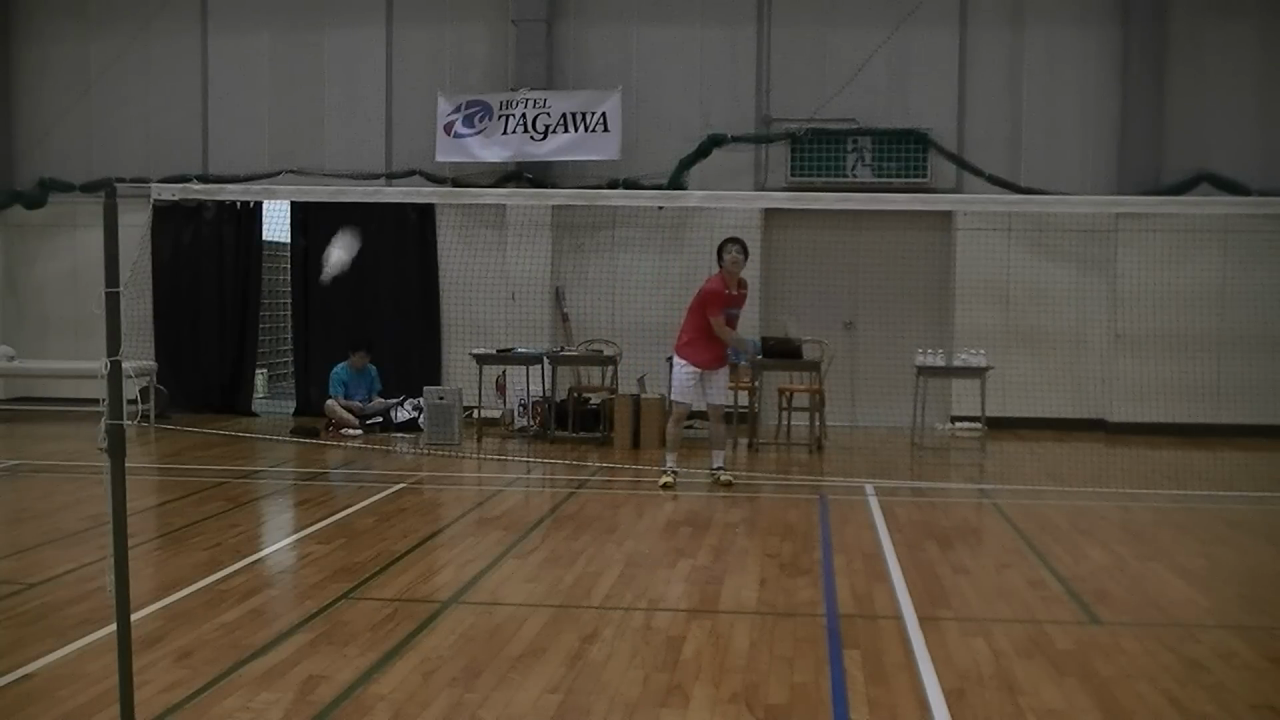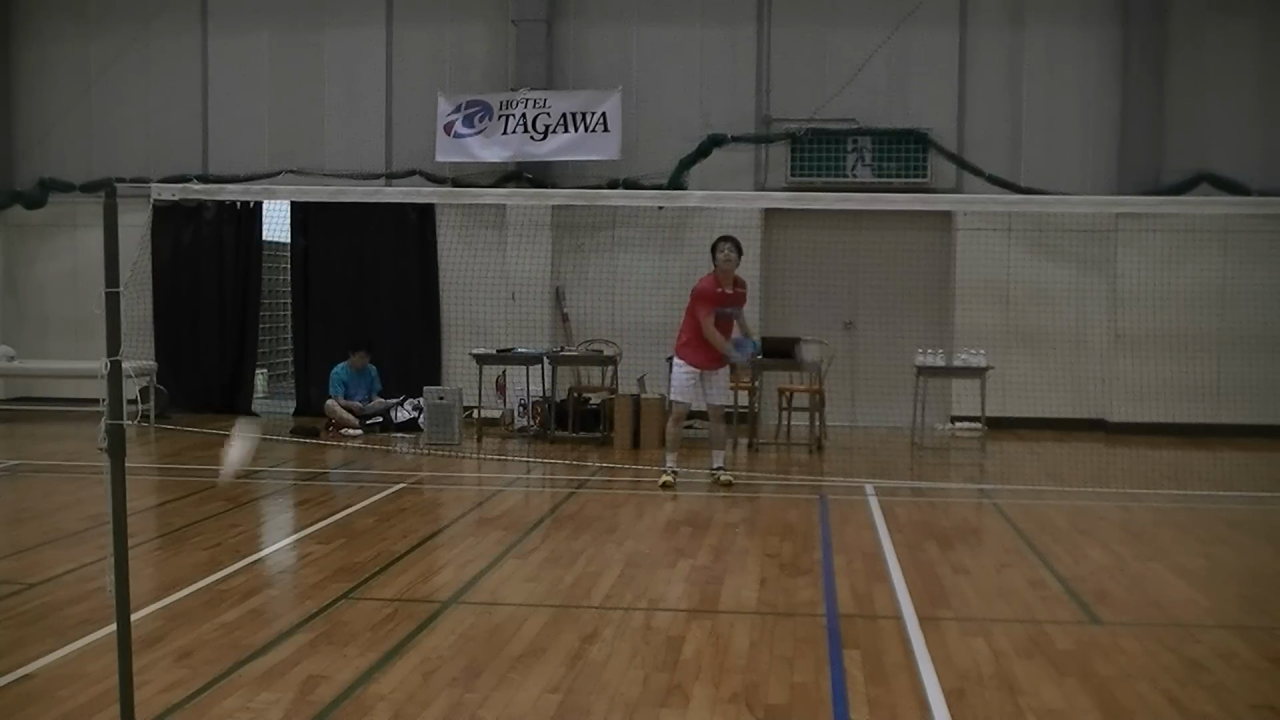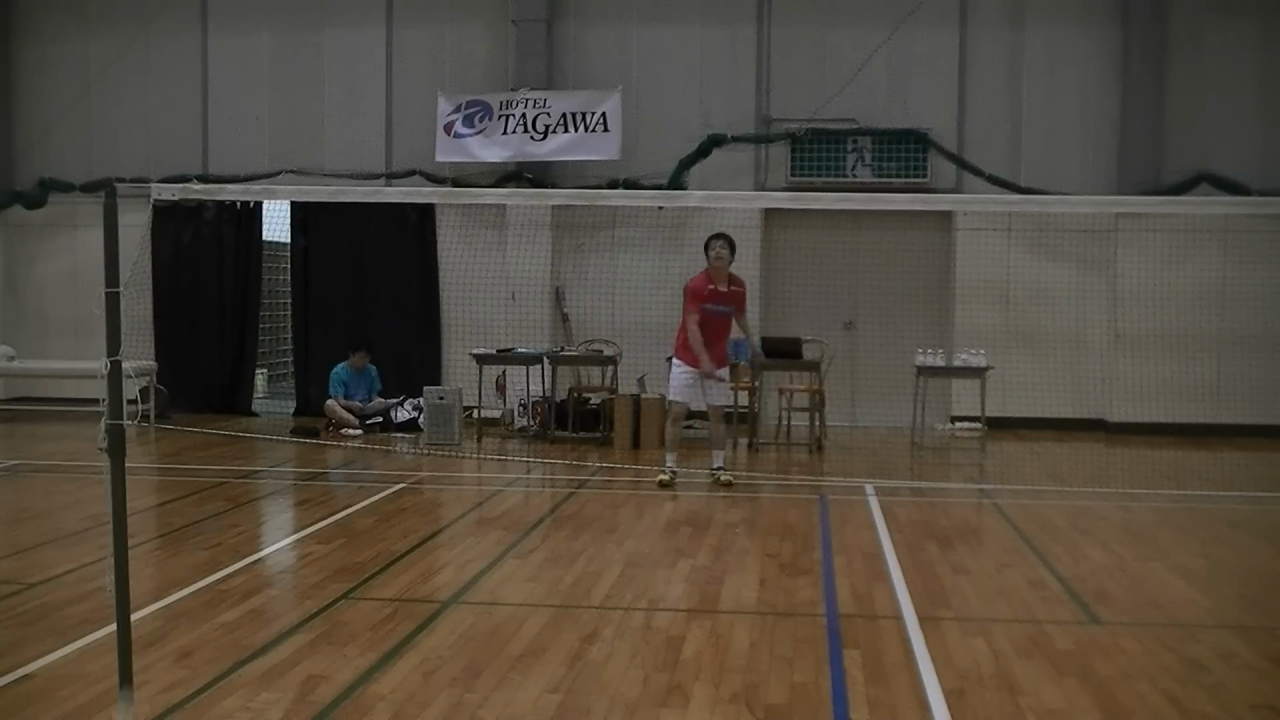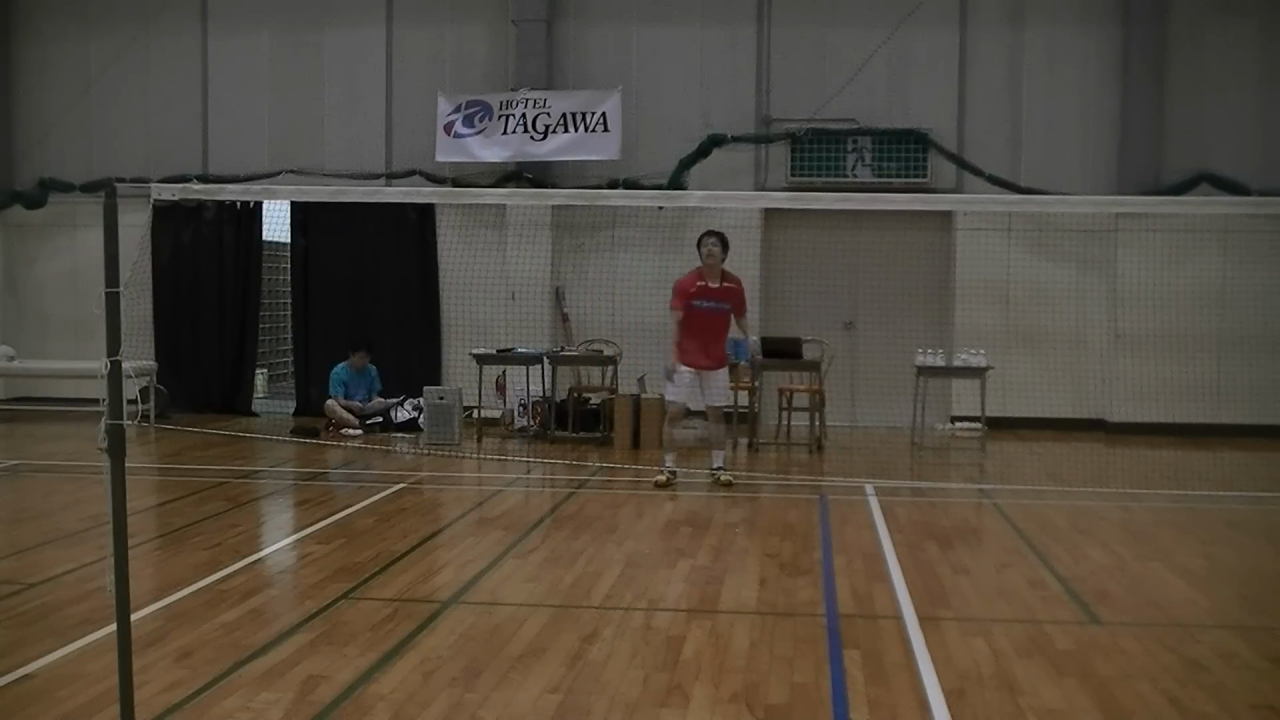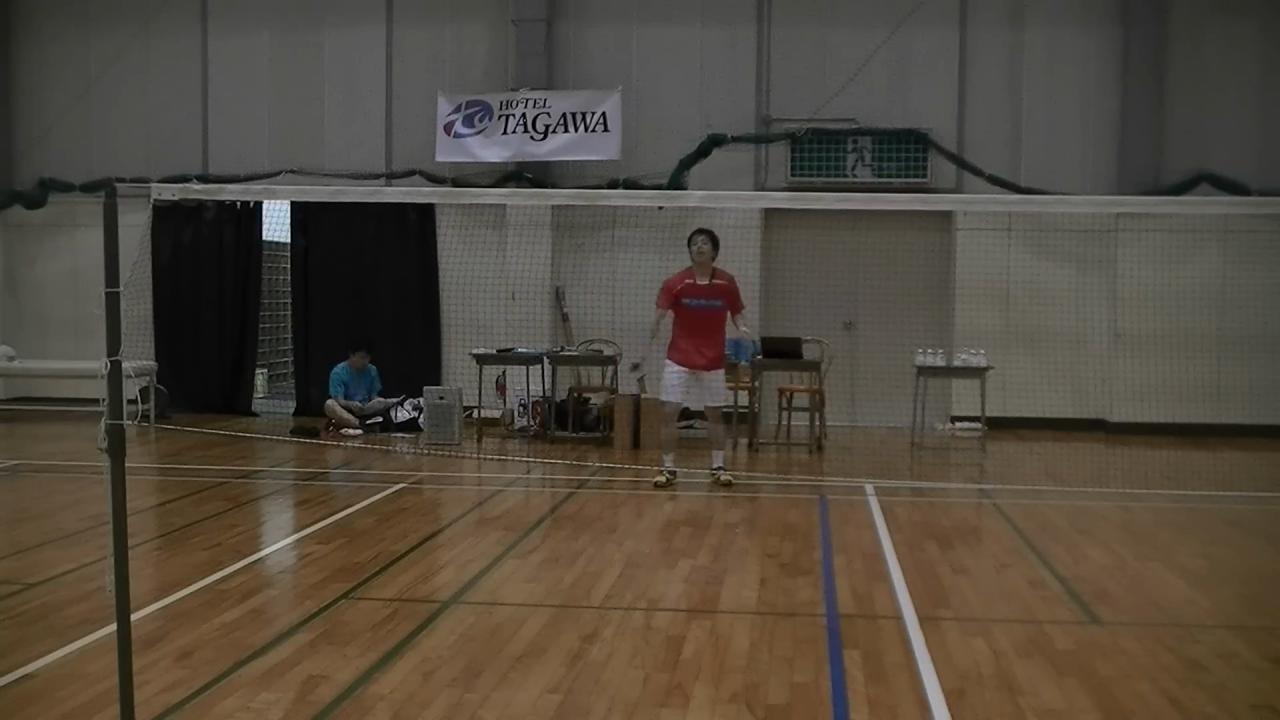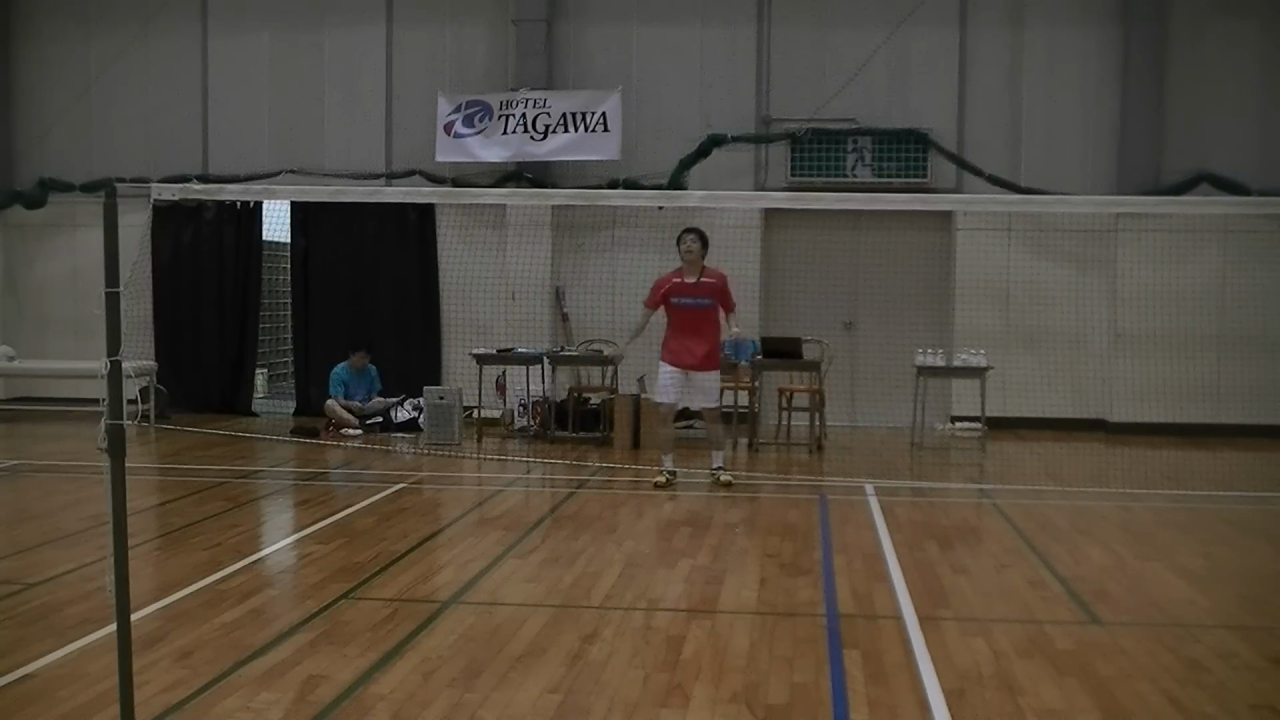
dt=0.1s
person 1, frame 1
left shoulder: (742, 287)
right shoulder: (712, 288)
right elbow: (719, 330)
left wrist: (740, 341)
right wrist: (743, 345)
left hip: (718, 360)
right hip: (689, 356)
left knee: (717, 413)
right knee: (679, 413)
left ankle: (718, 467)
right ankle: (670, 468)
person 1, frame 2
left shoulder: (741, 287)
right shoulder: (705, 287)
right elbow: (708, 329)
left wrist: (750, 337)
right wrist: (734, 354)
left hip: (717, 361)
right hip: (688, 357)
left knee: (717, 413)
right knee: (678, 412)
left ankle: (718, 467)
right ankle: (670, 468)
person 1, frame 3
left shoulder: (738, 286)
right shoulder: (696, 286)
right elbow: (691, 326)
left wrist: (752, 340)
right wrist: (704, 361)
left hip: (718, 360)
right hip: (689, 358)
left knee: (717, 414)
right knee: (676, 412)
left ankle: (718, 467)
right ankle: (670, 467)
person 1, frame 4
left shoulder: (735, 285)
right shoulder: (686, 283)
left elbow: (740, 316)
right elbow: (675, 323)
left wrist: (750, 337)
right wrist: (673, 357)
left hip: (716, 362)
right hip: (686, 358)
left knee: (716, 414)
right knee: (674, 412)
left ankle: (718, 467)
right ankle: (669, 468)
person 1, frame 5
left shoulder: (727, 283)
right shoulder: (675, 282)
left elbow: (737, 311)
right elbow: (659, 318)
left wrist: (742, 328)
left hip: (713, 360)
right hip: (679, 359)
left knee: (714, 415)
right knee: (669, 413)
left ankle: (718, 467)
right ankle: (667, 468)
person 1, frame 6
left shoulder: (718, 280)
right shoulder: (666, 283)
left elbow: (730, 310)
right elbow: (646, 316)
left wrist: (733, 329)
right wrist: (627, 344)
left hip: (706, 360)
right hip: (671, 359)
left knee: (712, 414)
right knee: (665, 413)
left ankle: (718, 467)
right ankle: (668, 468)
